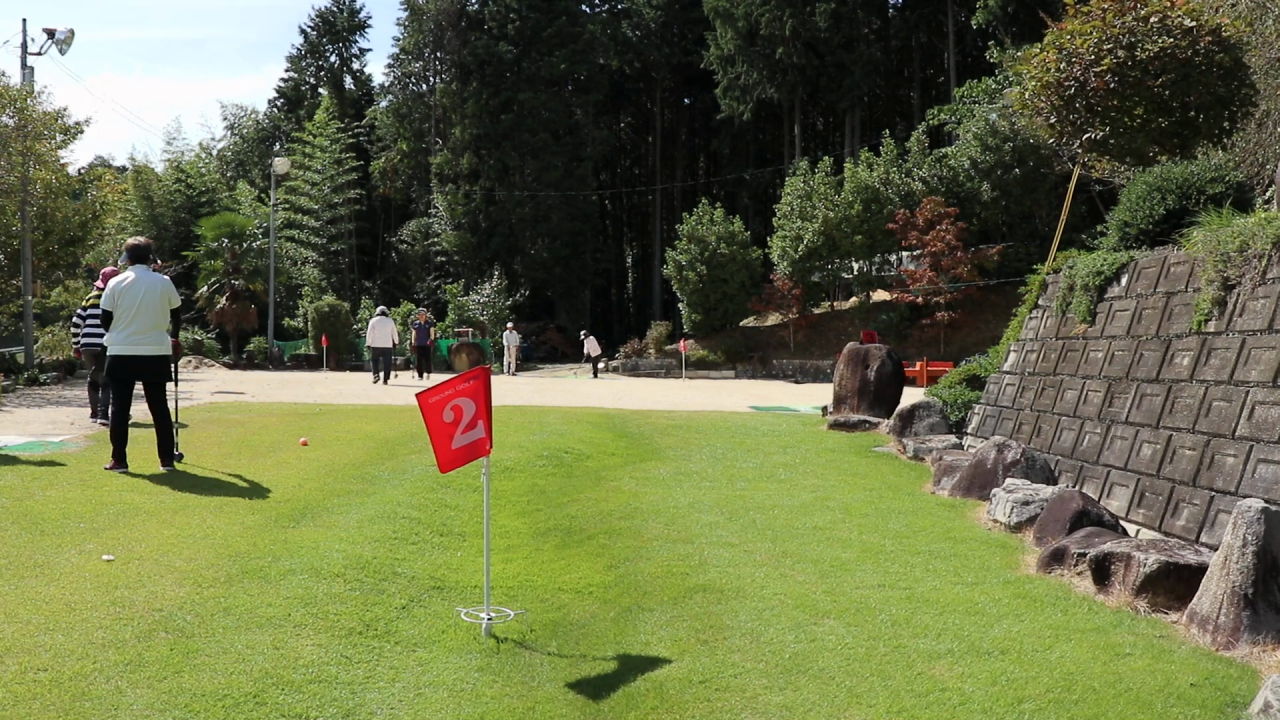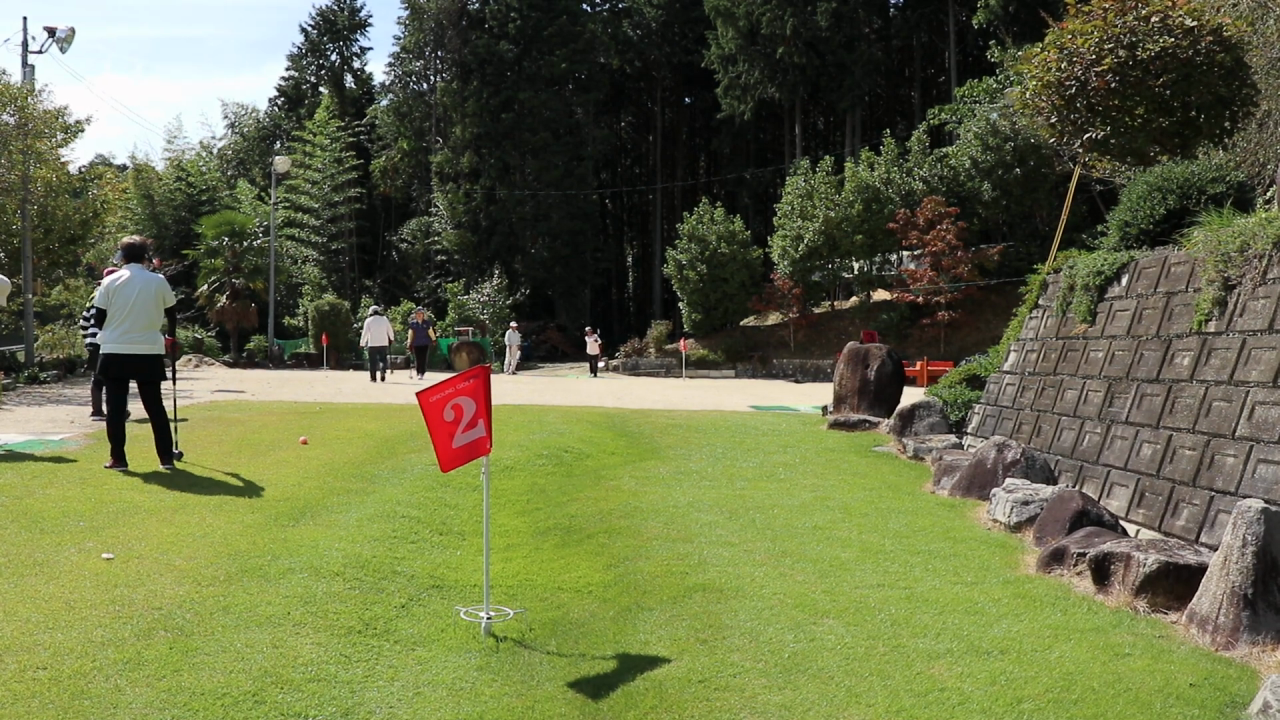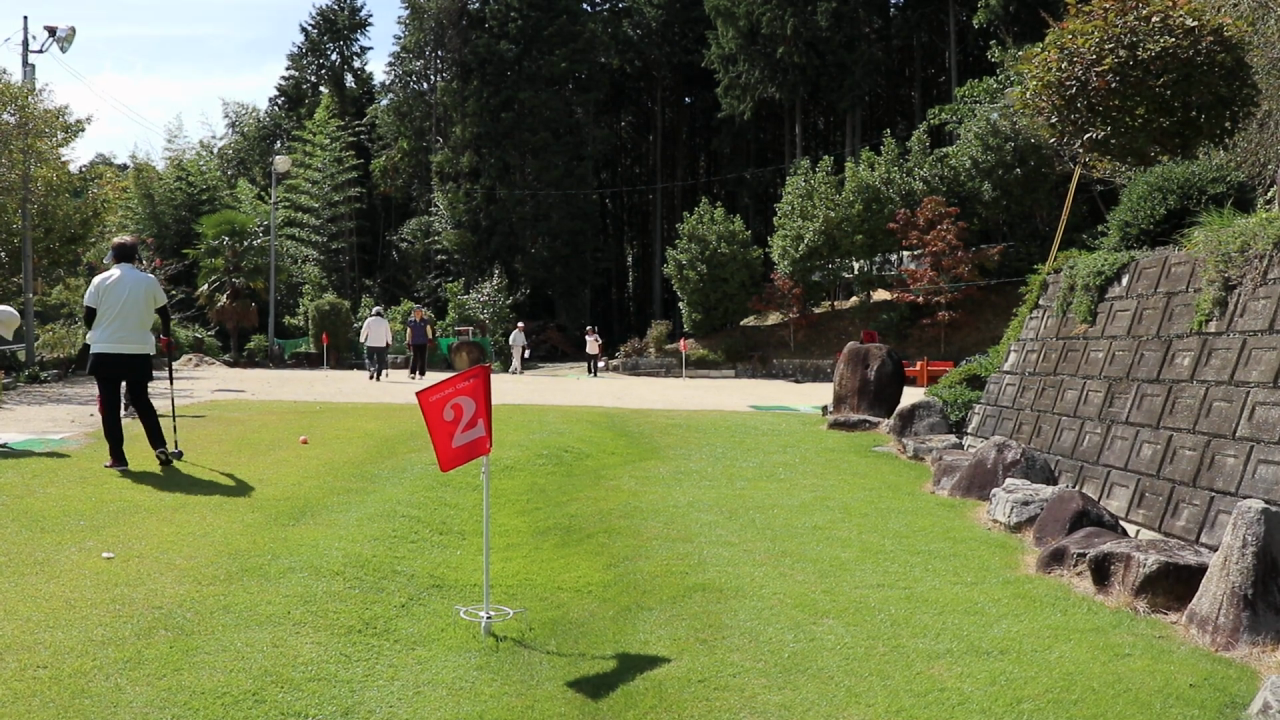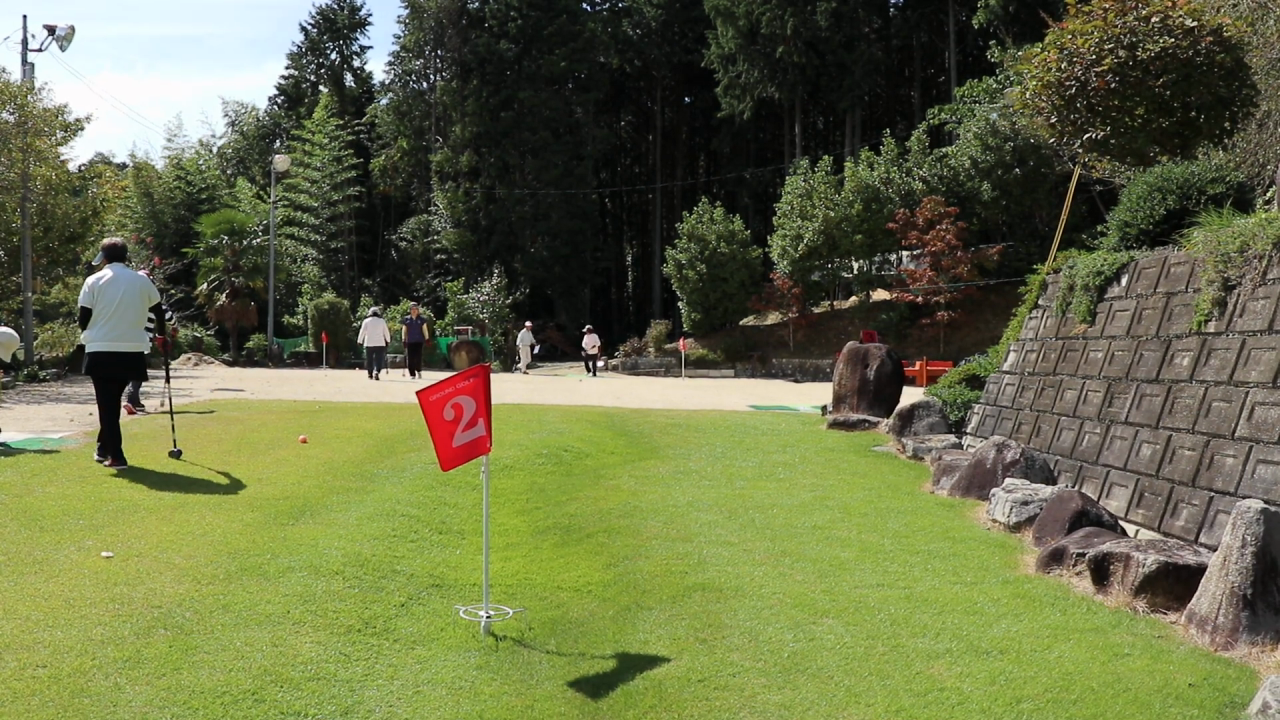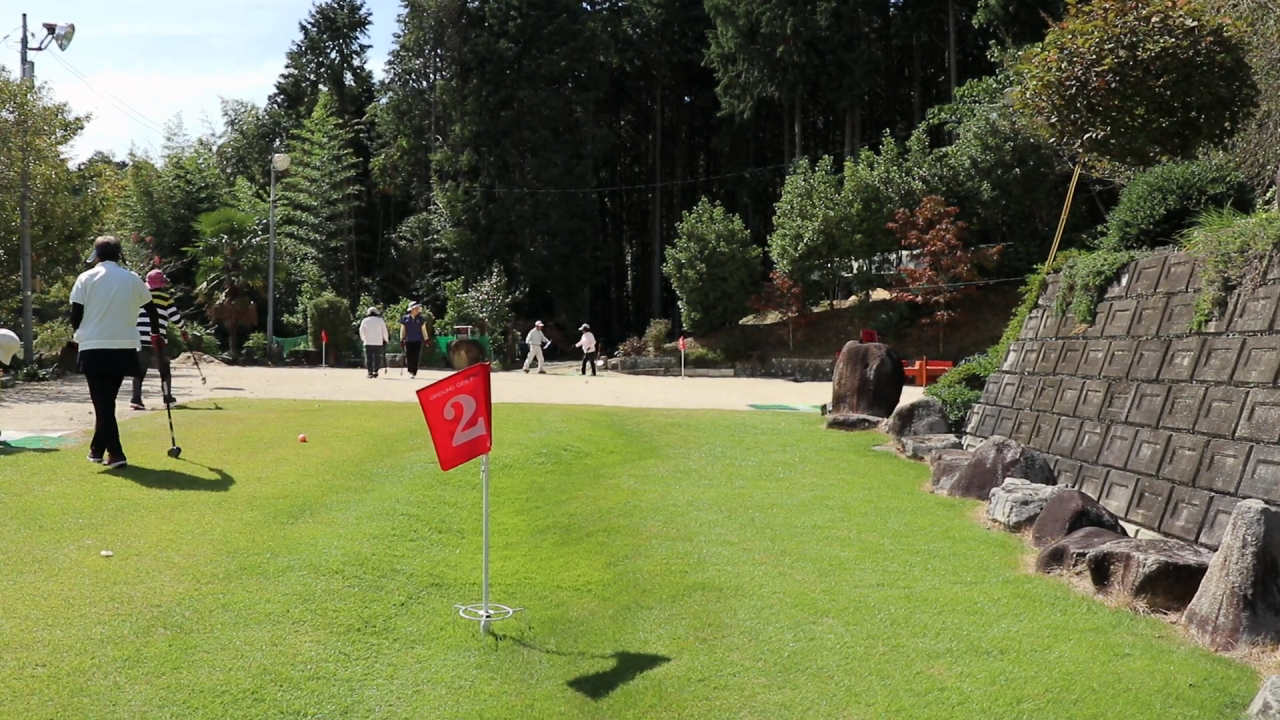
dt=0.4s
person 1, frame 1
left shoulder: (116, 283)
right shoulder: (164, 282)
left elbow: (105, 320)
right elbow: (176, 316)
right wrist: (174, 339)
left hip: (121, 353)
right hip: (155, 353)
left knee: (120, 408)
right knee: (159, 407)
left ankle: (119, 460)
right ankle: (167, 459)
person 1, frame 2
left shoulder: (110, 281)
right shoulder: (159, 281)
left elbow: (99, 319)
right elbow: (171, 314)
right wrist: (170, 338)
left hip: (114, 352)
right hip: (149, 352)
left knee: (116, 408)
right knee: (155, 406)
left ankle: (118, 458)
right ankle: (166, 456)
person 1, frame 3
left shoulder: (101, 280)
right shoulder: (149, 281)
left elbow: (88, 317)
right elbow: (164, 313)
right wrist: (165, 337)
left hip: (105, 351)
right hip: (138, 352)
left knee: (110, 406)
right knee: (142, 402)
left ankle: (118, 458)
right ankle: (160, 447)
person 1, frame 4
left shoulder: (94, 281)
right shoulder: (141, 280)
left elbow: (84, 318)
right elbow: (158, 311)
left wrist: (92, 333)
right wrist: (161, 335)
left hip: (101, 350)
right hip: (132, 350)
left knee: (106, 404)
right knee: (114, 402)
left ankle: (116, 456)
right ankle: (104, 448)
person 1, frame 5
left shoulder: (87, 277)
right shoulder: (132, 278)
left elbow: (75, 314)
right elbow: (152, 310)
left wrist: (79, 334)
right wrist: (155, 335)
left hip: (94, 347)
right hip: (123, 347)
left knee: (102, 401)
right knee: (107, 400)
left ankle: (115, 453)
right ankle: (98, 449)
